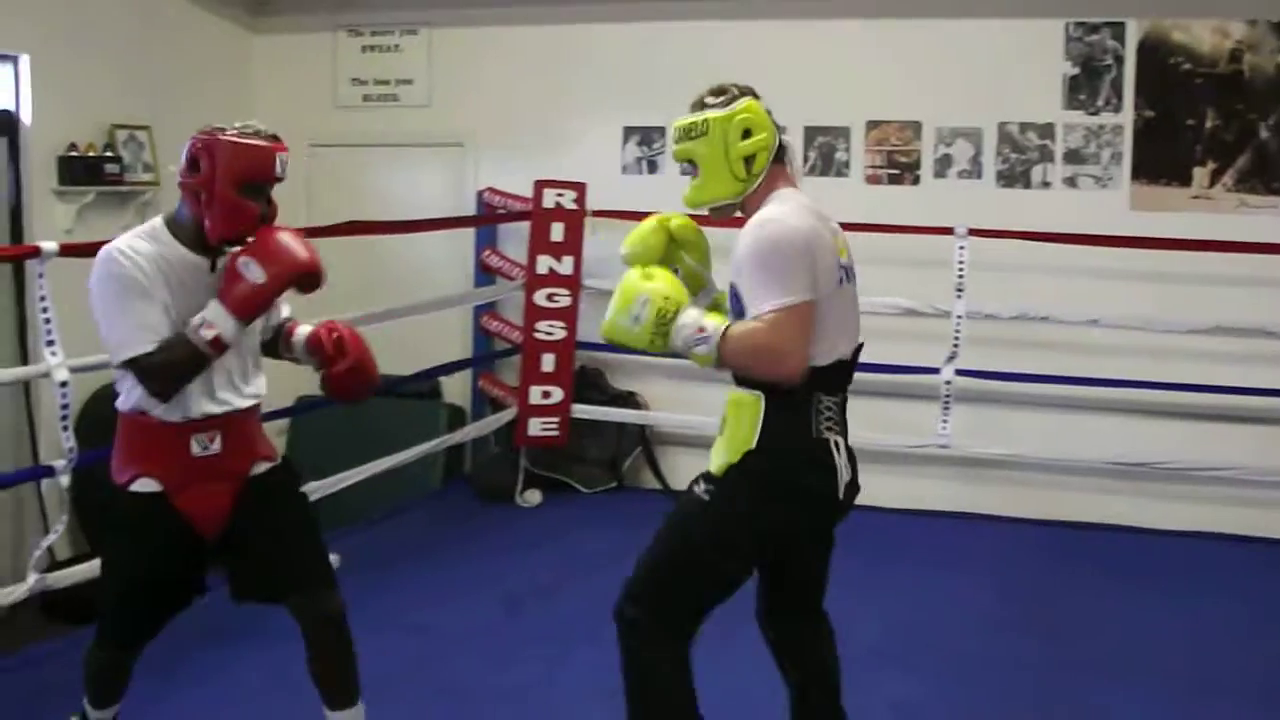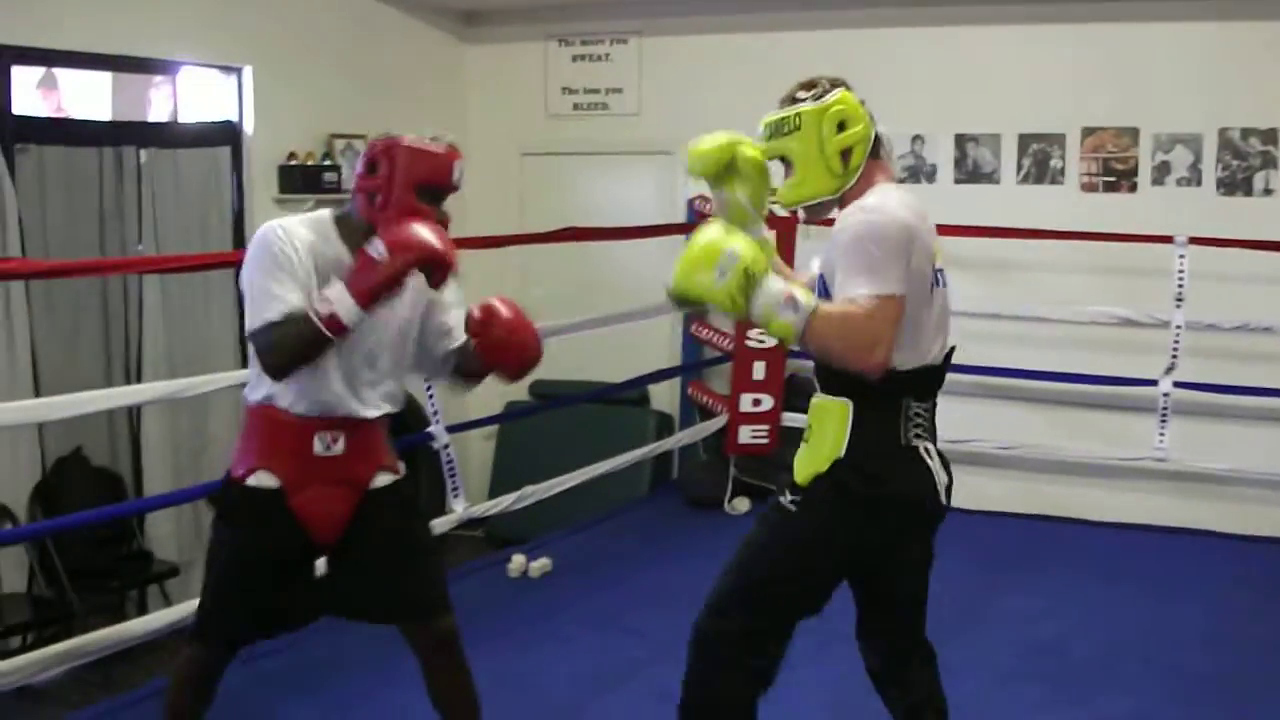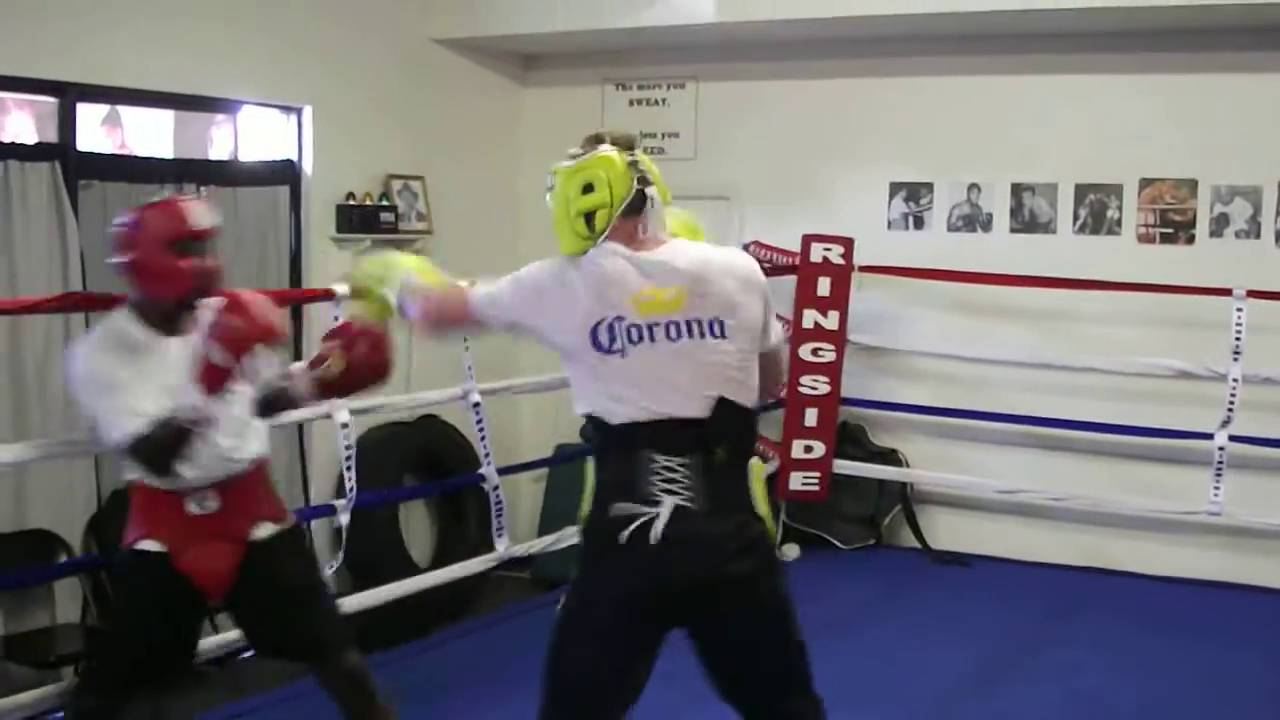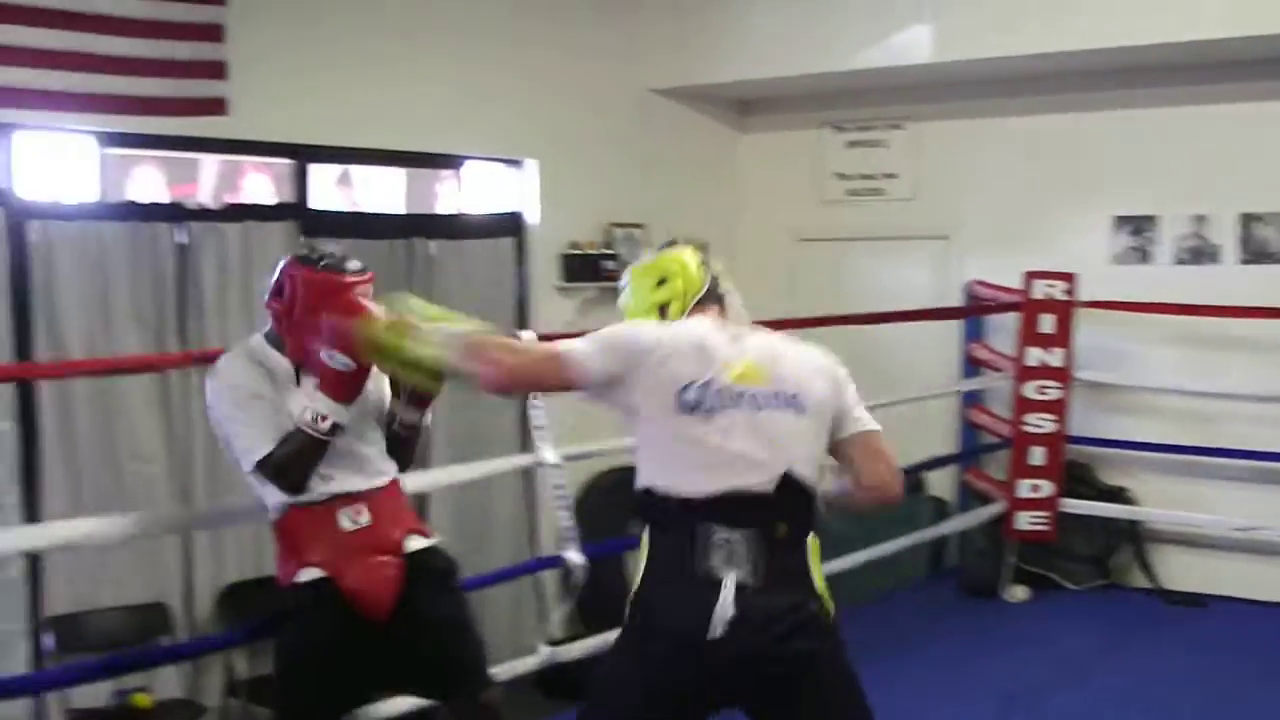
dt=1s
person 1, frame 1
left shoulder: (773, 229)
right shoulder: (809, 222)
left elbow: (780, 359)
left wrist: (678, 323)
right wrist: (694, 280)
left hip: (766, 468)
right hip: (817, 460)
left knee: (651, 614)
right knee: (795, 617)
person 1, frame 2
left shoulder: (873, 219)
right shoulder: (894, 215)
left elbow: (863, 348)
right elbow: (816, 308)
left wrist: (754, 289)
right wrist: (741, 207)
left hip: (856, 479)
right hip: (909, 477)
left knee: (731, 638)
right knee: (901, 655)
person 1, frame 3
left shoulder: (561, 284)
right shoulder: (736, 272)
left elbow: (442, 306)
right elbow: (773, 381)
left wrist: (389, 279)
left hip: (629, 540)
right hip: (732, 535)
person 1, frame 4
left shoulder: (649, 347)
right shoulder: (814, 365)
left elbow: (506, 369)
right elbow: (883, 485)
left wrist: (412, 329)
left hip: (679, 616)
right hip: (789, 614)
person 2, frame 1
left shoulder: (250, 251)
right shoulder: (126, 261)
right elbow: (159, 380)
left wrist: (322, 344)
right wrist: (234, 302)
left hip: (246, 454)
right hip: (158, 467)
left knee: (322, 606)
right knee: (123, 633)
person 2, frame 2
left shoulder: (420, 269)
right shoulder: (282, 239)
left elbow: (456, 364)
right elbow: (277, 358)
left wrist: (492, 351)
right wrist: (361, 285)
left hip: (370, 467)
right hip: (276, 466)
left knee: (435, 627)
right knee: (217, 637)
person 2, frame 3
left shoulder: (235, 314)
right shoulder: (98, 352)
right elbow: (155, 457)
left wrist: (329, 369)
right wrist: (210, 375)
left hip: (255, 518)
right hip: (164, 533)
left knee: (341, 662)
person 2, frame 4
left shoulder: (360, 359)
right shoulder: (236, 374)
right elbow: (289, 477)
left wrist: (416, 397)
right wrist: (332, 387)
left hip: (400, 536)
right hip: (317, 554)
